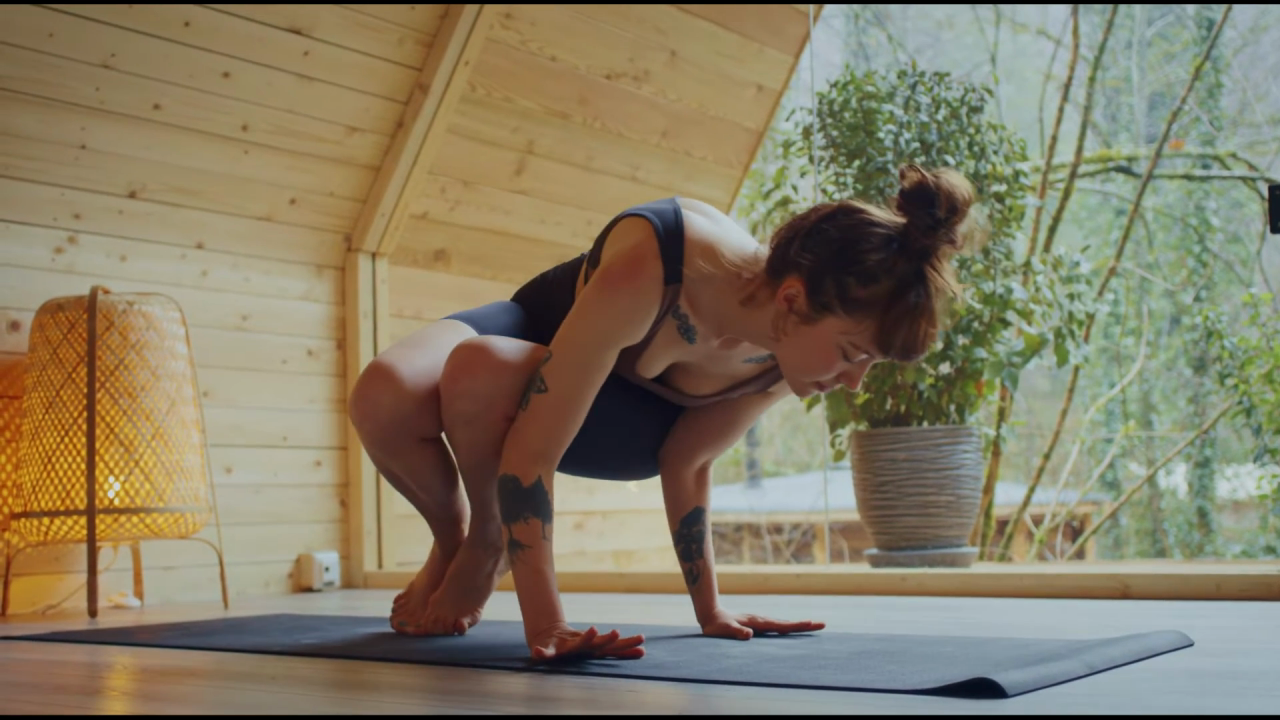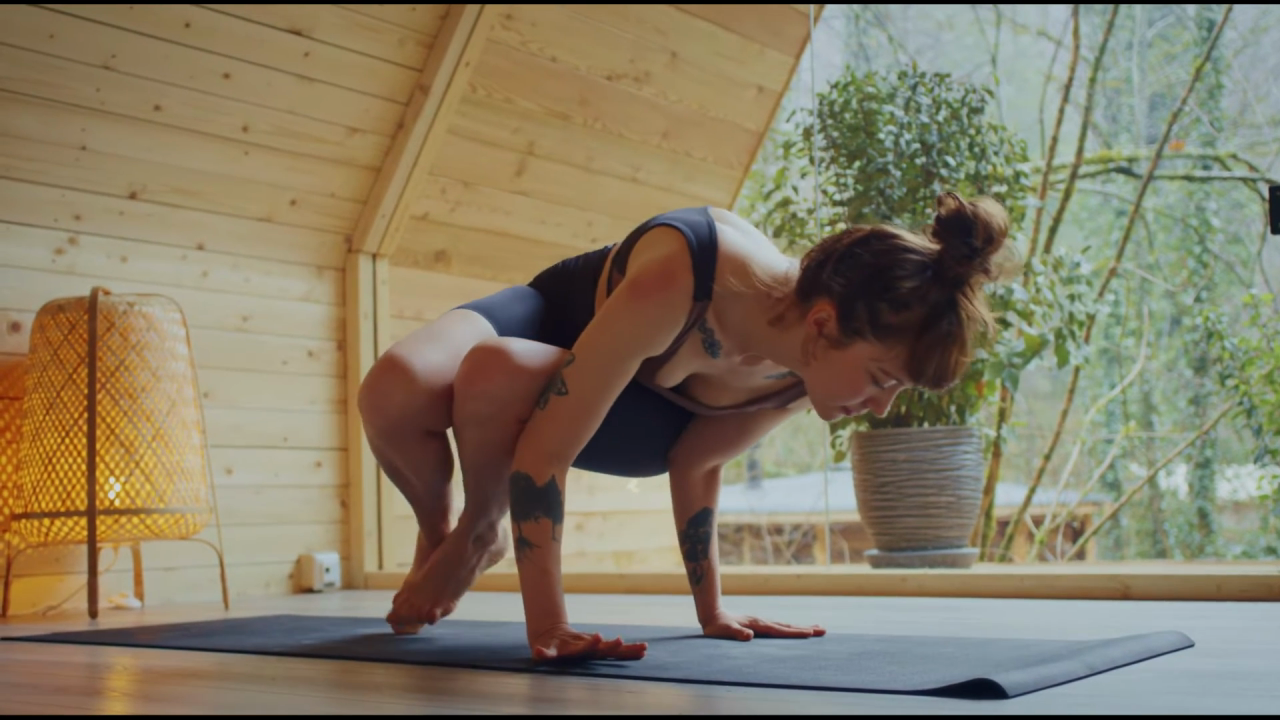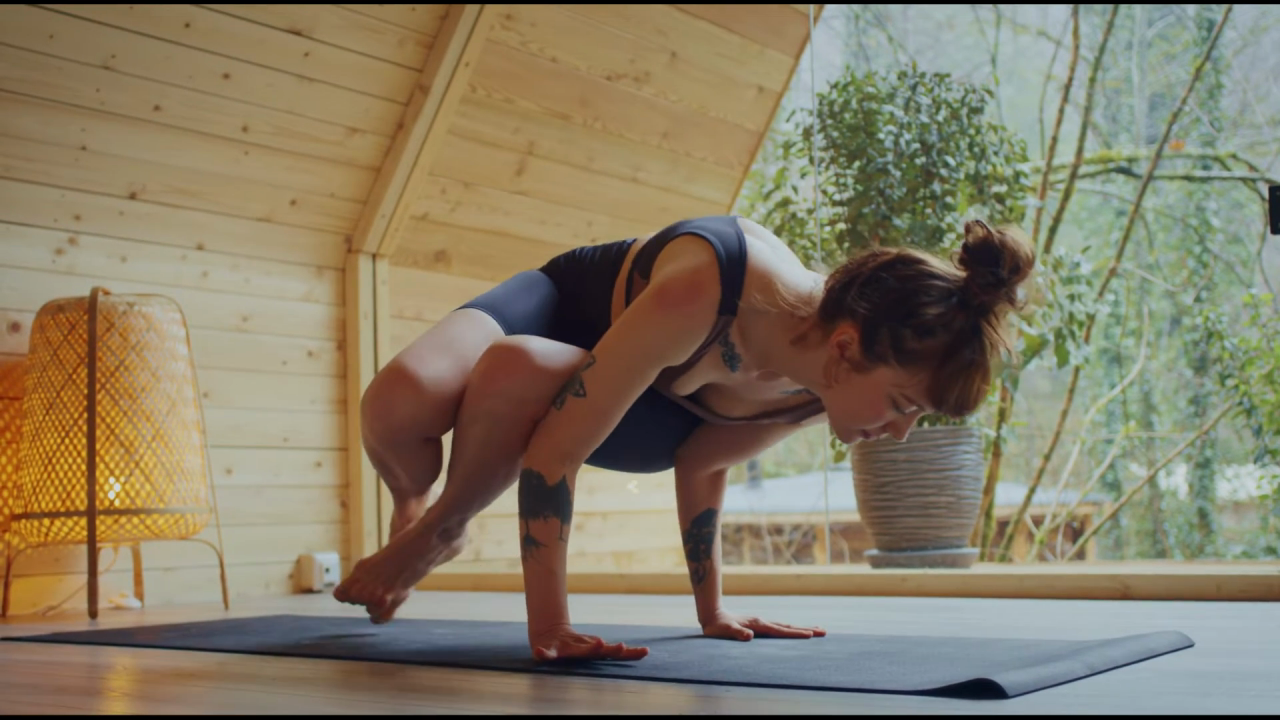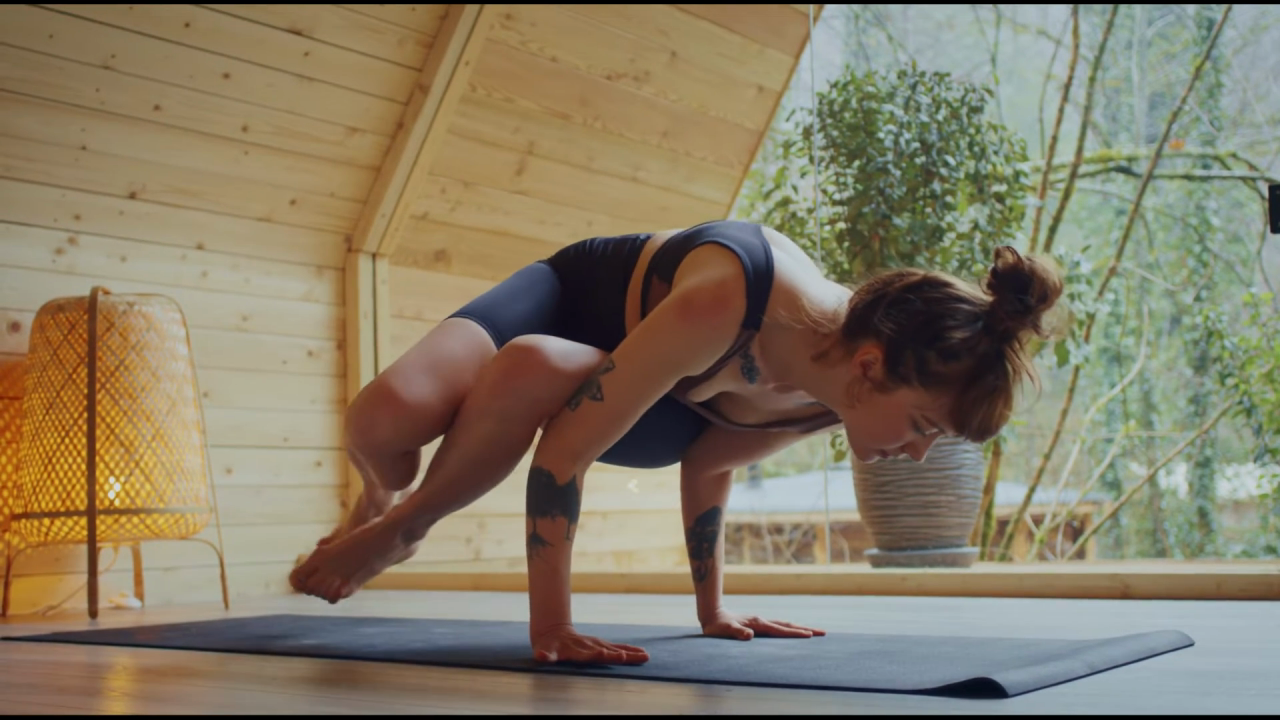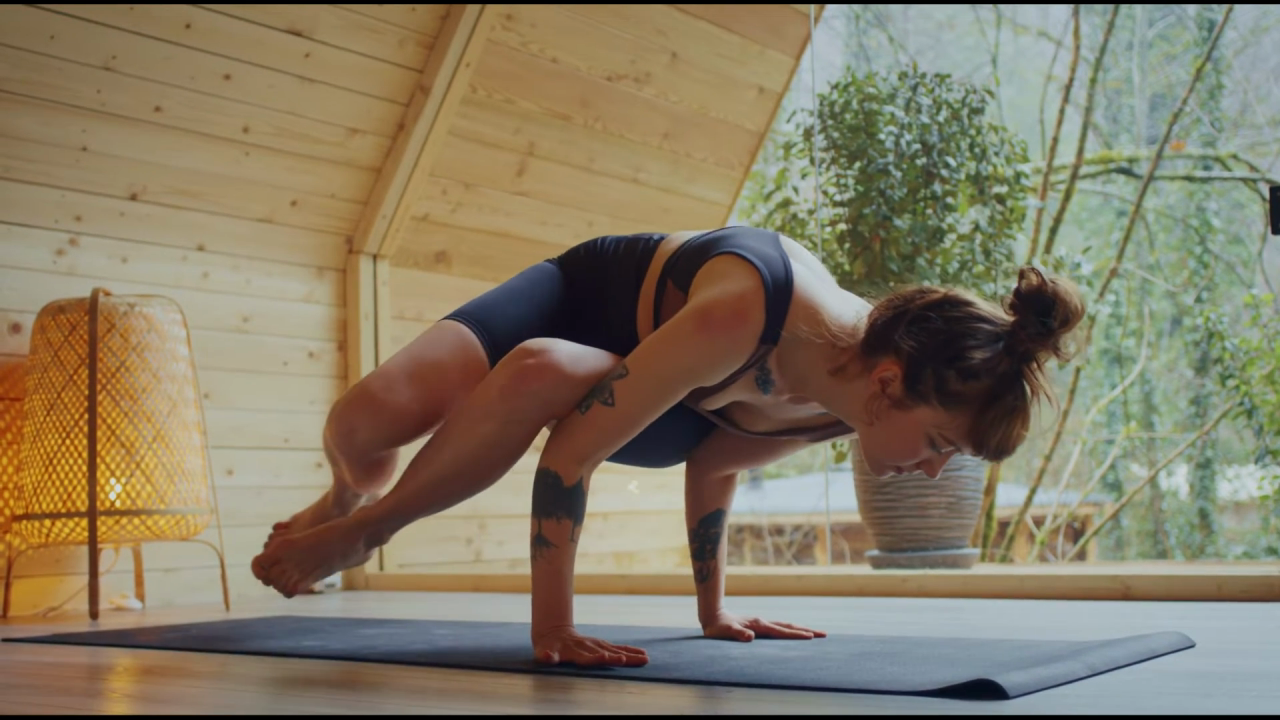
dt=0.3s
person 1, frame 1
left shoulder: (791, 349)
right shoulder: (645, 269)
left elbow: (686, 463)
right elbow: (531, 448)
left wrist: (710, 608)
right wrist: (544, 625)
left hip: (622, 419)
right hip: (536, 336)
right knee: (384, 395)
left ankle: (486, 548)
right ankle: (462, 542)
person 1, frame 2
left shoulder: (812, 363)
right shoulder: (676, 281)
left elbow: (696, 465)
right elbow: (545, 449)
left wrist: (711, 609)
right wrist: (547, 626)
left hip: (638, 410)
right hip: (550, 319)
right knee: (395, 390)
left ankle: (478, 537)
right ankle: (443, 534)
person 1, frame 3
left shoulder: (825, 381)
right shoulder: (702, 290)
left elbow: (702, 464)
right elbow: (554, 446)
left wrist: (711, 609)
right wrist: (548, 627)
left hip: (651, 404)
right knee: (399, 401)
right ankle: (419, 521)
person 1, frame 4
left shoulder: (842, 390)
right shoulder: (723, 302)
left elbow: (709, 462)
right elbow: (564, 448)
left wrist: (711, 609)
right wrist: (550, 625)
left hip: (656, 403)
right hip: (572, 296)
right knee: (384, 418)
right ankle: (385, 508)
person 1, frame 5
left shoulder: (853, 398)
right shoulder: (742, 313)
left elbow: (713, 464)
right elbow: (571, 449)
left wrist: (713, 608)
right wrist: (551, 626)
left hip: (657, 396)
right hip: (585, 294)
right knee: (365, 420)
right ankle: (353, 509)
